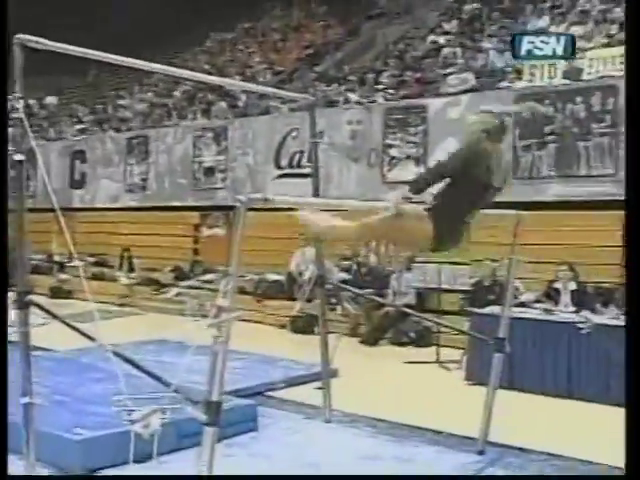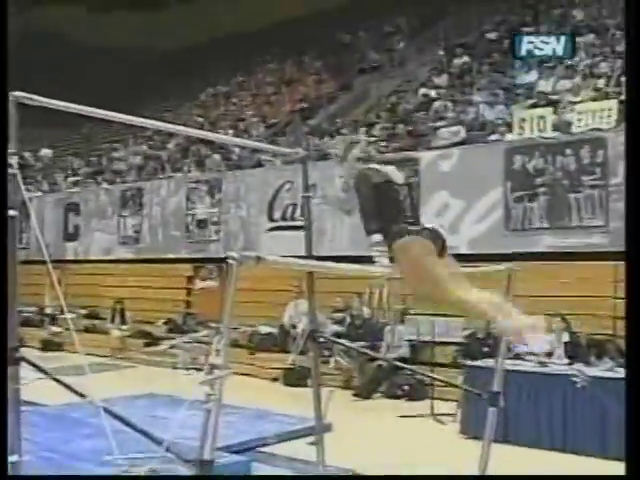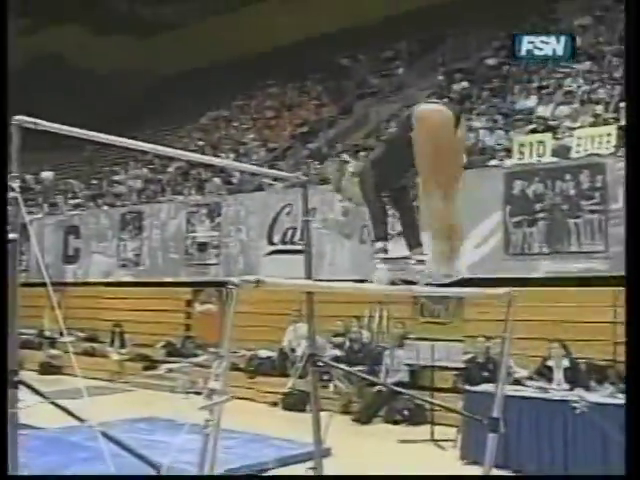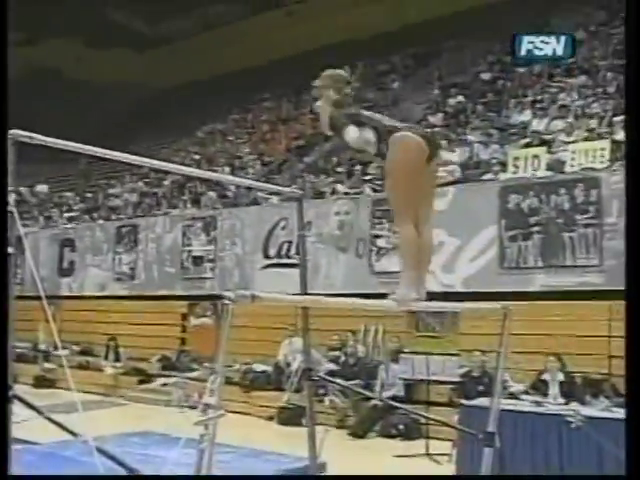
dt=0.4s
person 1, frame 1
left shoulder: (475, 151)
right shoulder: (501, 167)
left elbow: (439, 171)
left wrist: (403, 197)
left hip: (434, 230)
right hip: (450, 233)
left knee: (360, 230)
person 1, frame 2
left shoulder: (361, 175)
right shoulder: (392, 172)
left elbow: (370, 220)
left wrist: (379, 256)
left hip: (409, 242)
right hip: (428, 236)
left knee: (455, 293)
right knee: (467, 291)
left ankle: (519, 327)
right ankle: (523, 322)
person 1, frame 3
left shoulder: (368, 175)
right shoulder: (392, 183)
left elbow: (378, 220)
right elbow: (408, 219)
right wrist: (419, 263)
right knee: (446, 198)
left ankle: (443, 264)
right ankle: (447, 264)
person 1, frame 4
left shoulder: (337, 117)
right shoulder: (360, 115)
left elbow: (351, 131)
left wrist: (356, 138)
left hip: (407, 144)
right hip: (425, 140)
left knee: (404, 220)
right knee: (422, 221)
left ankle: (410, 287)
right ankle: (418, 287)
